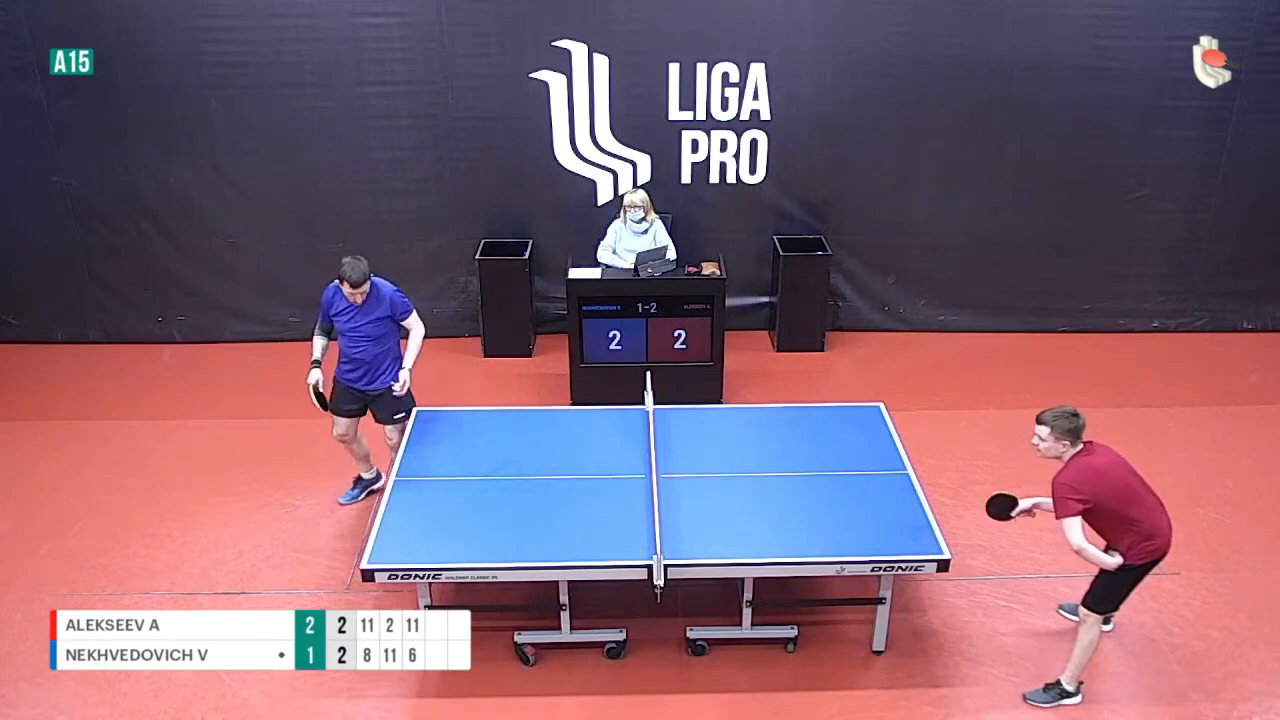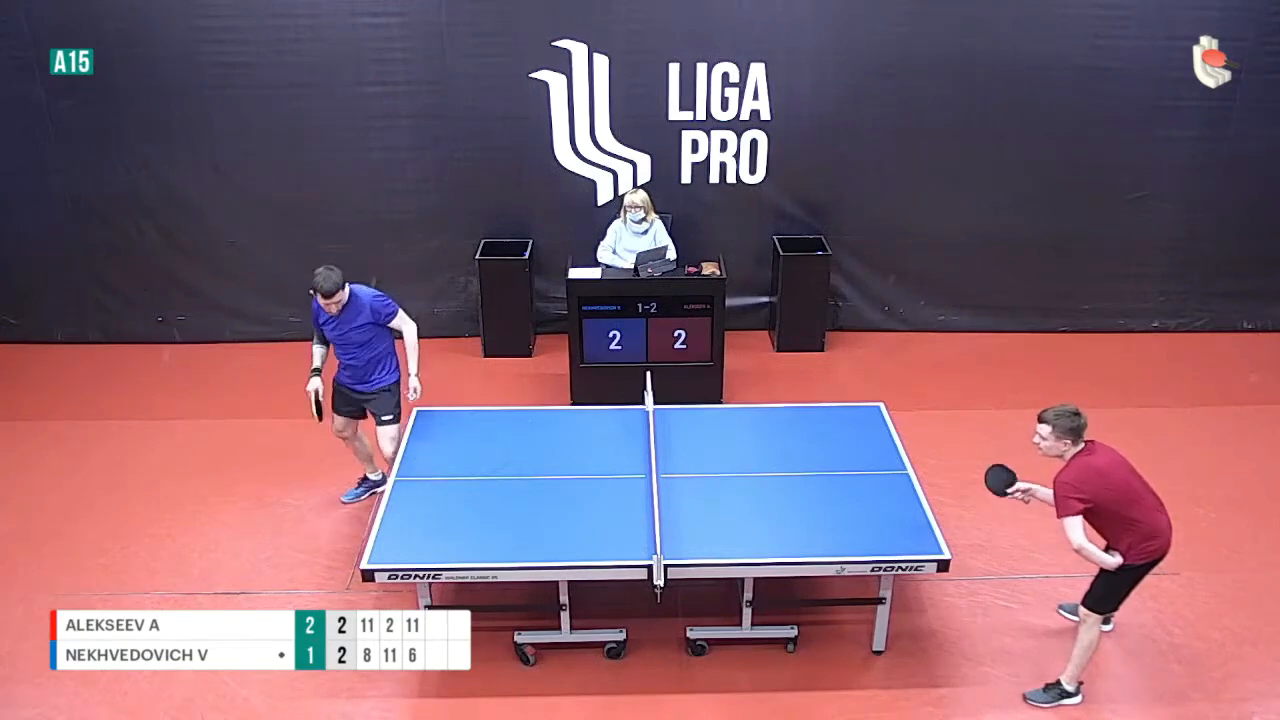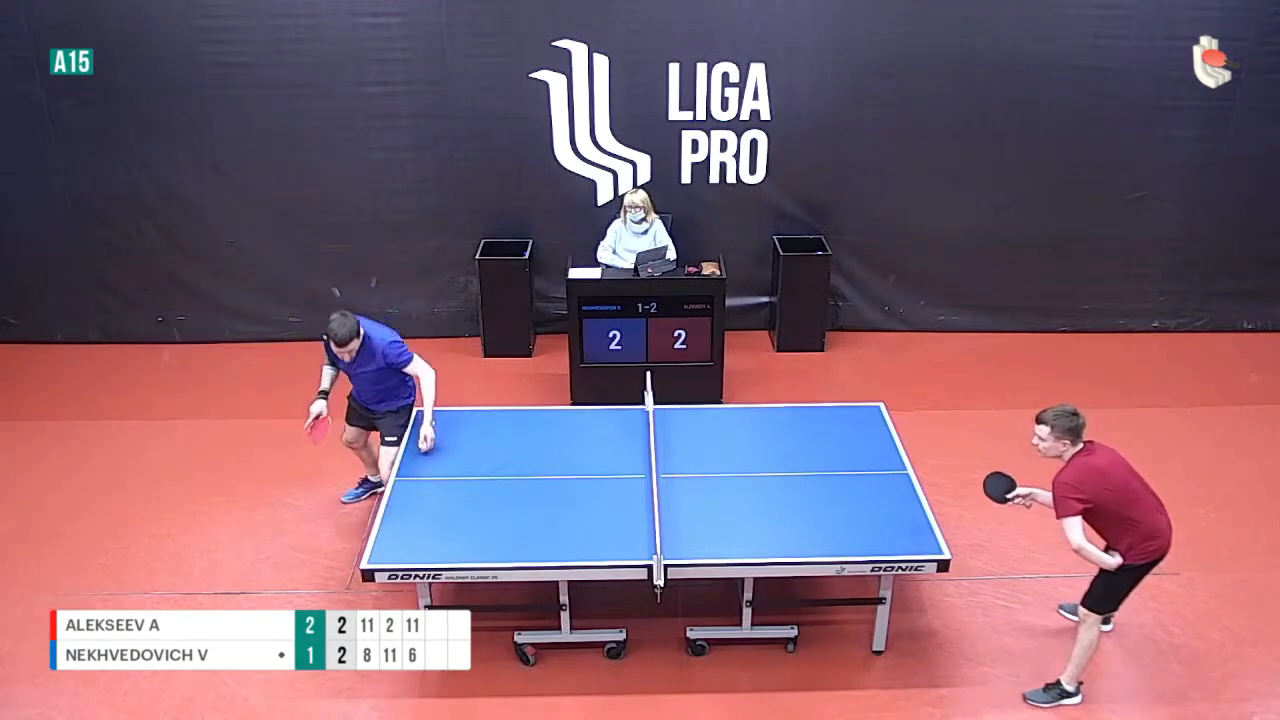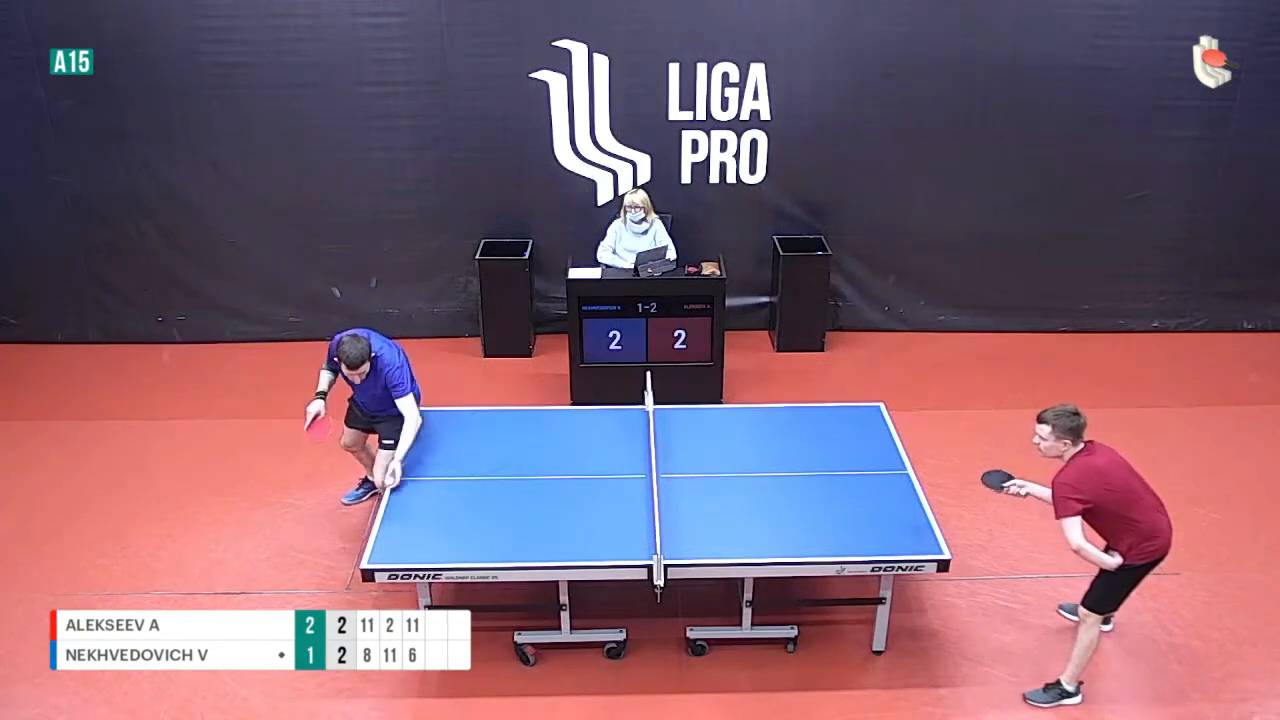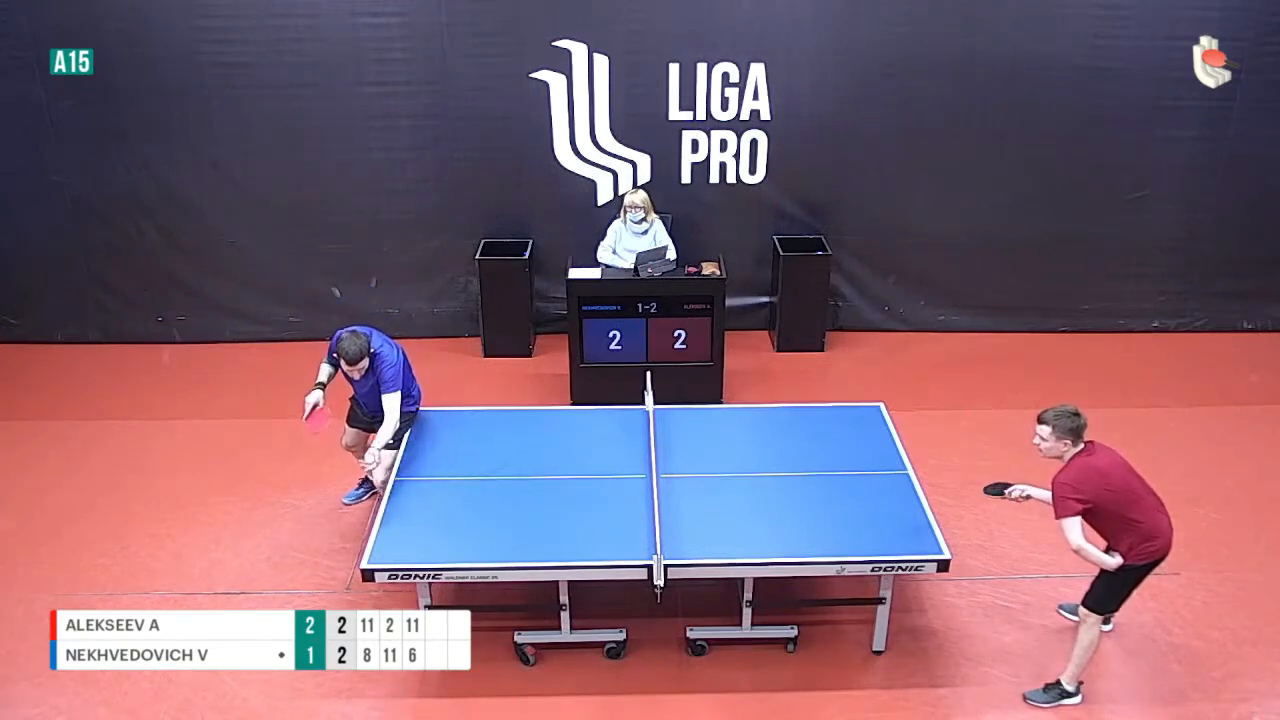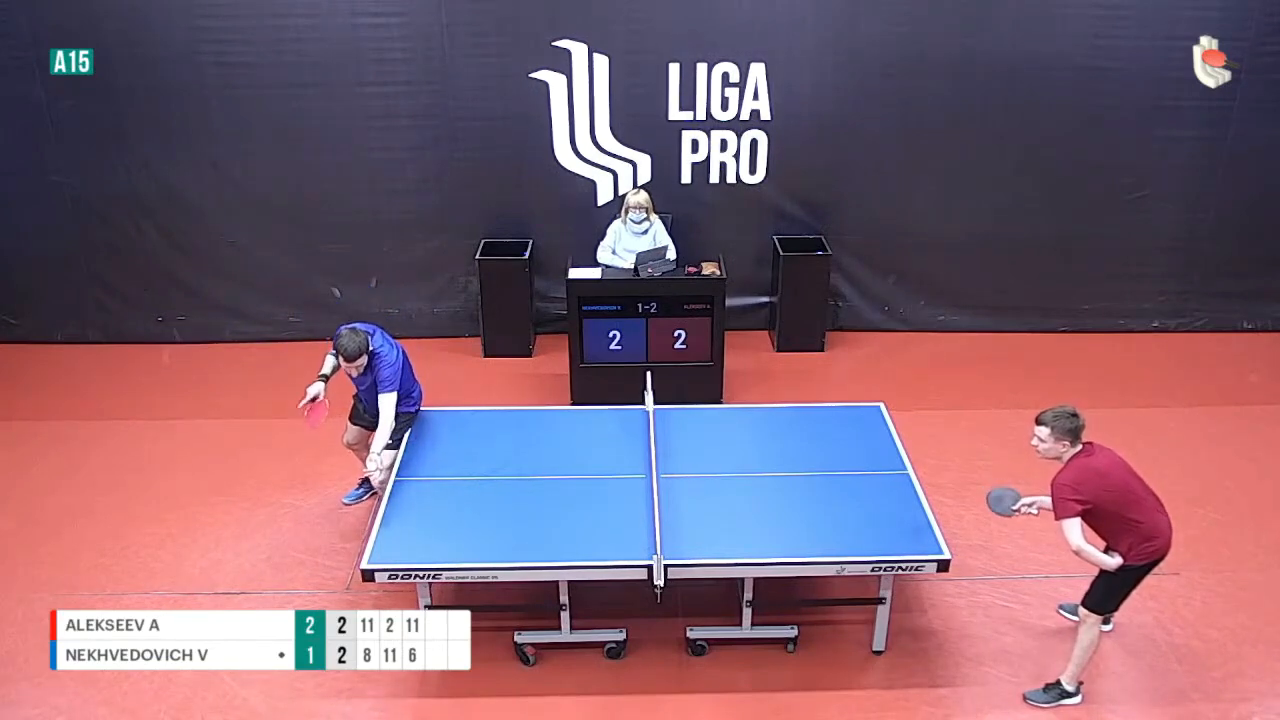
dt=0.4s
person 1, frame 1
left shoulder: (1066, 480)
right shoulder: (1095, 451)
left elbow: (1078, 544)
left wrist: (1112, 563)
right wrist: (1037, 503)
left hip: (1142, 546)
right hip: (1155, 528)
left knee: (1089, 615)
left ankle: (1068, 687)
right ankle: (1103, 611)
person 1, frame 2
left shoulder: (1068, 479)
right shoulder: (1097, 450)
left elbow: (1079, 544)
left wrist: (1113, 563)
right wrist: (1034, 491)
left hip: (1142, 546)
right hip: (1155, 528)
left knee: (1089, 615)
left ankle: (1068, 688)
right ankle: (1103, 612)
person 1, frame 3
left shoulder: (1067, 480)
right shoulder: (1096, 450)
left elbow: (1078, 544)
left wrist: (1112, 563)
right wrist: (1035, 495)
left hip: (1142, 546)
right hip: (1155, 528)
left knee: (1088, 614)
left ankle: (1068, 688)
right ankle: (1103, 612)
person 1, frame 4
left shoulder: (1066, 480)
right shoulder: (1096, 450)
left elbow: (1077, 544)
left wrist: (1113, 563)
right wrist: (1029, 488)
left hip: (1142, 546)
right hip: (1155, 529)
left knee: (1089, 615)
left ankle: (1068, 688)
right ankle: (1104, 612)
person 1, frame 5
left shoulder: (1066, 480)
right shoulder: (1096, 451)
left elbow: (1077, 544)
left wrist: (1113, 563)
right wrist: (1031, 492)
left hip: (1143, 546)
right hip: (1156, 529)
left knee: (1089, 615)
left ankle: (1068, 687)
right ankle: (1103, 612)
person 1, frame 6
left shoulder: (1065, 481)
right shoulder: (1095, 452)
left elbow: (1077, 545)
left wrist: (1112, 564)
right wrist: (1039, 502)
left hip: (1143, 546)
right hip: (1155, 528)
left knee: (1089, 615)
left ankle: (1068, 687)
right ankle: (1102, 612)
person 2, frame 1
left shoulder: (389, 295)
right shoulder: (331, 296)
left elbow: (417, 328)
right elbow: (322, 331)
left wrist: (406, 368)
right wrist: (316, 365)
left hip: (386, 382)
right hip: (347, 380)
left knee: (396, 441)
right knee: (343, 434)
right ankle: (369, 476)
person 2, frame 2
left shoulder: (371, 300)
right shoulder: (318, 308)
left elbow: (409, 328)
left wrist: (413, 374)
right wrist: (316, 373)
left hip: (381, 383)
right hip: (346, 382)
left knee: (390, 452)
right knee: (343, 431)
right ankle: (374, 477)
person 2, frame 3
left shoulder: (384, 344)
right shoulder: (334, 341)
left elbow: (426, 372)
right elbow: (331, 363)
left wrist: (427, 420)
right wrist: (323, 395)
left hip: (394, 404)
right hip: (362, 398)
left knee: (389, 476)
right knee: (352, 440)
right ankle: (373, 479)
person 2, frame 4
left shoulder: (390, 365)
right shoulder: (338, 345)
left elbow: (413, 417)
right elbow: (328, 369)
left wrist: (397, 459)
right wrist: (320, 396)
left hip: (394, 410)
right hip: (363, 402)
left knee: (384, 481)
right knee: (349, 444)
right ankle: (372, 479)
person 2, frame 5
left shoulder: (388, 361)
right shoulder: (340, 341)
left elbow: (392, 418)
right elbow: (329, 363)
left wrist: (375, 449)
right wrist: (319, 387)
left hip: (398, 406)
right hip: (365, 400)
left knee: (383, 480)
right knee: (350, 443)
right ankle: (371, 479)
person 2, frame 6
left shoulder: (386, 360)
right shoulder: (344, 336)
left elbow: (387, 419)
right elbow: (333, 356)
left wrist: (375, 454)
right wrist: (322, 379)
left hip: (399, 407)
right hip: (368, 398)
left knee: (381, 479)
right knee: (351, 441)
right ankle: (371, 480)
